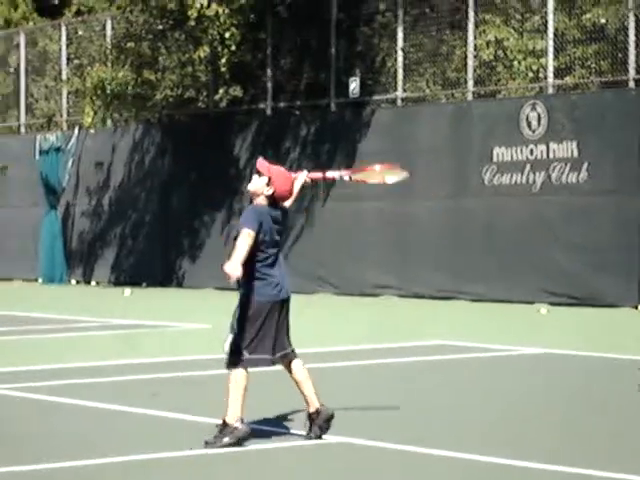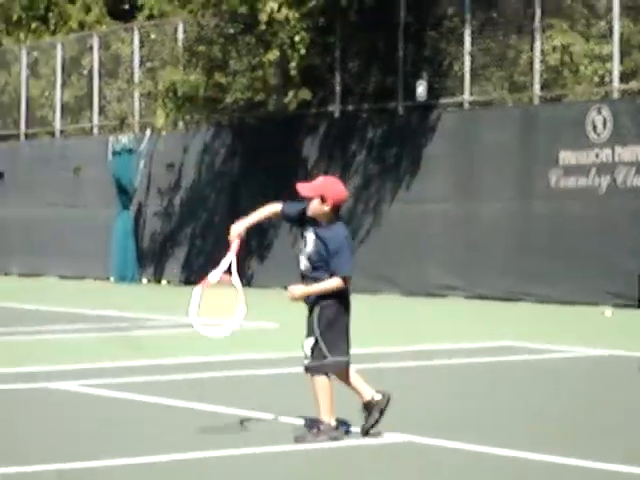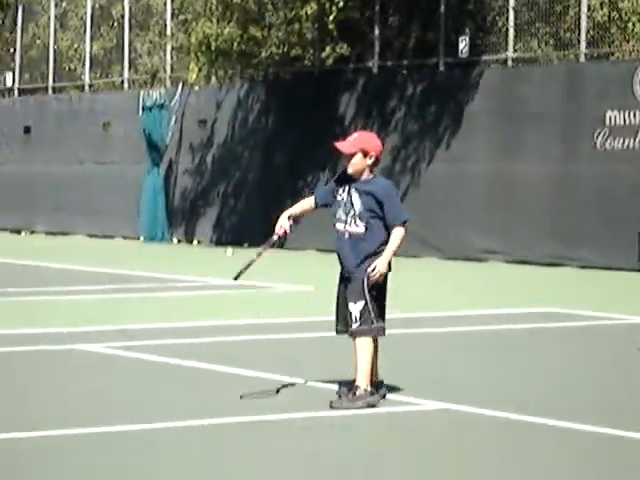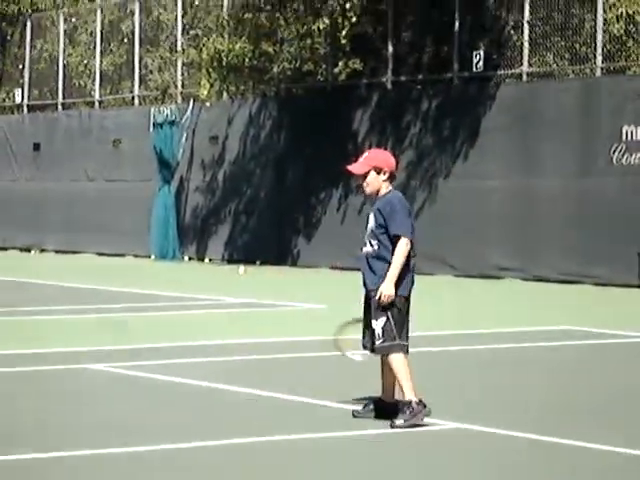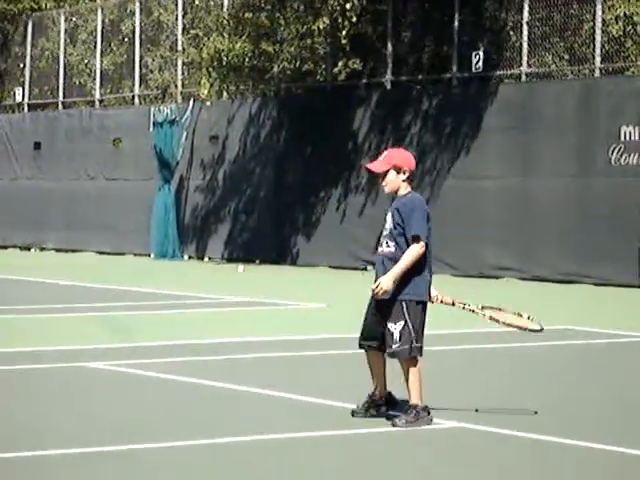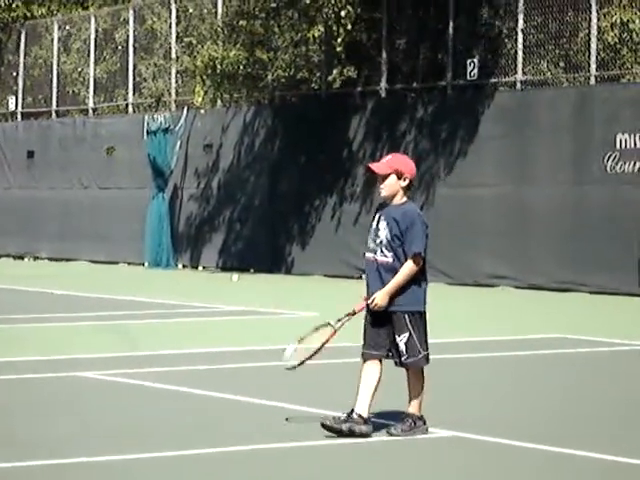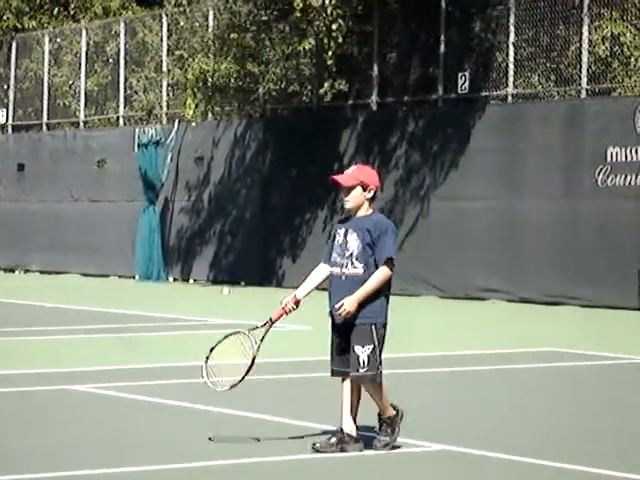
dt=0.4s
person 1, frame 1
left shoulder: (254, 213)
right shoulder: (277, 212)
left elbow: (247, 234)
right elbow: (286, 202)
left wrist: (235, 261)
right wrist: (297, 183)
left hip: (257, 297)
right hip: (278, 294)
left knee: (237, 358)
right knee: (287, 355)
left ankle: (233, 424)
right ankle: (317, 410)
person 1, frame 2
left shoulder: (338, 236)
right shoulder: (306, 215)
left elbow: (341, 279)
right elbow: (277, 208)
left wrist: (306, 290)
right wrist: (245, 222)
left hip: (328, 303)
right hip: (320, 303)
left knee: (317, 363)
right knee: (335, 360)
left ankle: (327, 424)
right ankle: (372, 398)
person 1, frame 3
left shoulder: (383, 188)
right shoulder: (342, 182)
left elbow: (399, 227)
right elbow: (315, 199)
left wrist: (385, 258)
right wrist: (287, 214)
left hip: (369, 270)
right hip: (348, 269)
left knee: (364, 327)
right knee: (359, 328)
left ankle: (363, 390)
right ankle: (372, 382)
person 1, frame 4
left shoulder: (393, 202)
right shoulder: (380, 204)
left elbow: (404, 242)
left wrist: (390, 281)
left hip: (390, 287)
right hip: (377, 286)
left knee: (391, 344)
right knee: (382, 345)
left ankle: (414, 404)
right ankle: (386, 401)
person 1, frame 5
left shoulder: (413, 204)
right shoulder: (397, 205)
left elbow: (419, 246)
left wrist: (392, 276)
right wrist: (427, 285)
left hip: (406, 292)
right hip: (386, 290)
left knee: (404, 350)
right knee: (371, 343)
left ankle: (418, 408)
right ankle: (380, 398)
person 1, frame 6
left shoulder: (411, 216)
right shoulder: (382, 210)
left elbow: (415, 261)
left wrist: (387, 292)
right wrist: (374, 291)
left hip: (405, 301)
right hip: (378, 298)
left knee: (411, 360)
right knee: (372, 356)
left ankle: (415, 418)
right ankle: (359, 417)
person 1, frame 7
left shoulder: (381, 226)
right shoulder: (341, 225)
left elbow: (386, 269)
right elbow: (327, 266)
left wrist: (356, 298)
right wrist: (299, 293)
left hip: (368, 314)
right hip: (341, 313)
left knee: (365, 372)
right knee: (346, 373)
left ankle: (389, 415)
right ankle: (348, 434)
